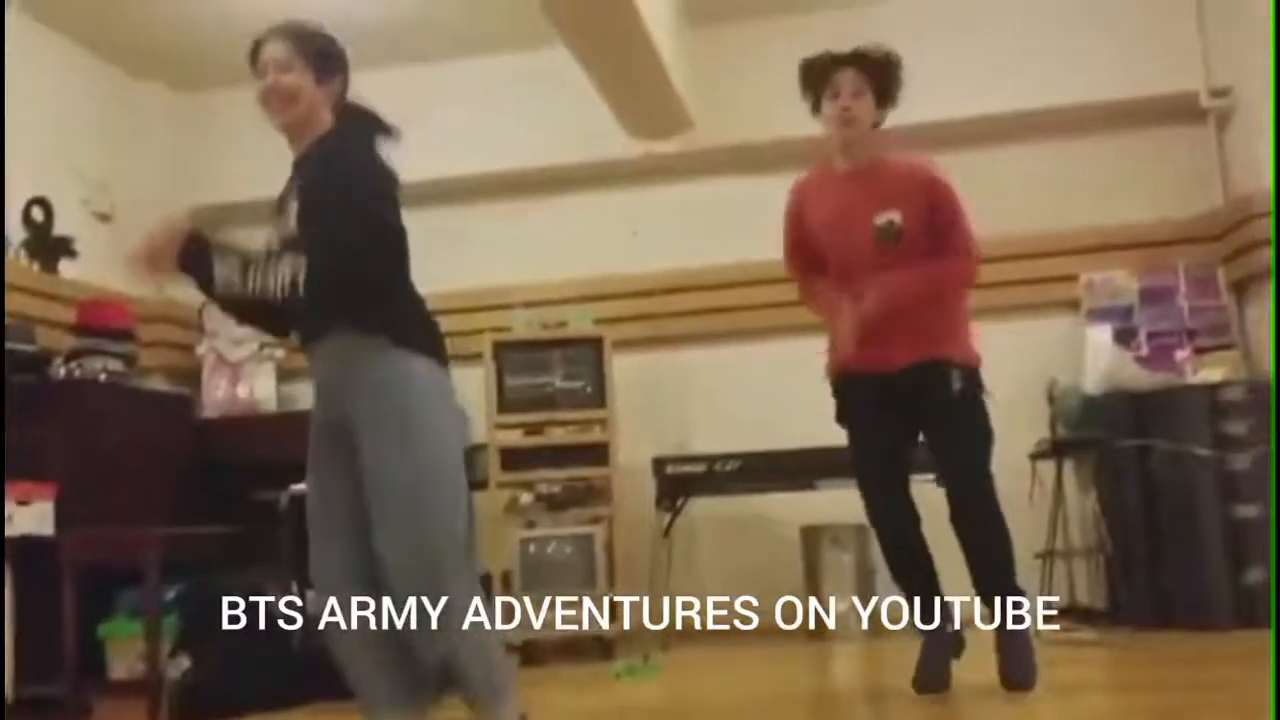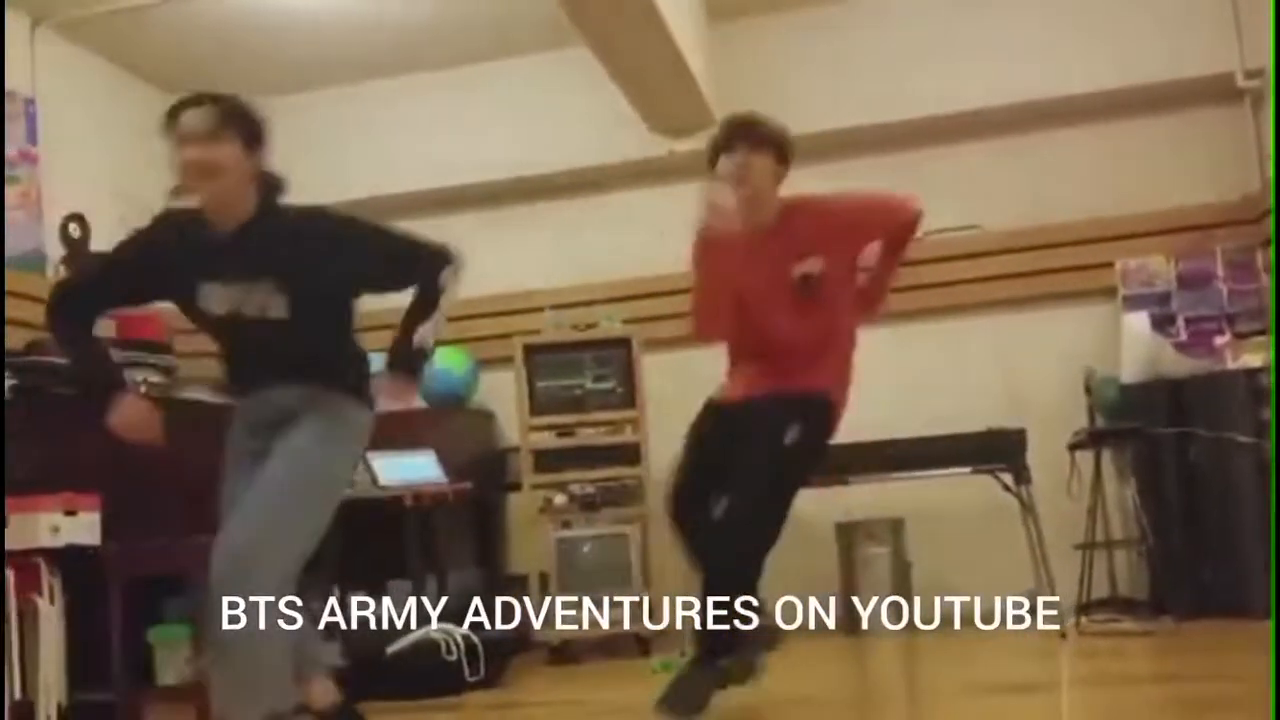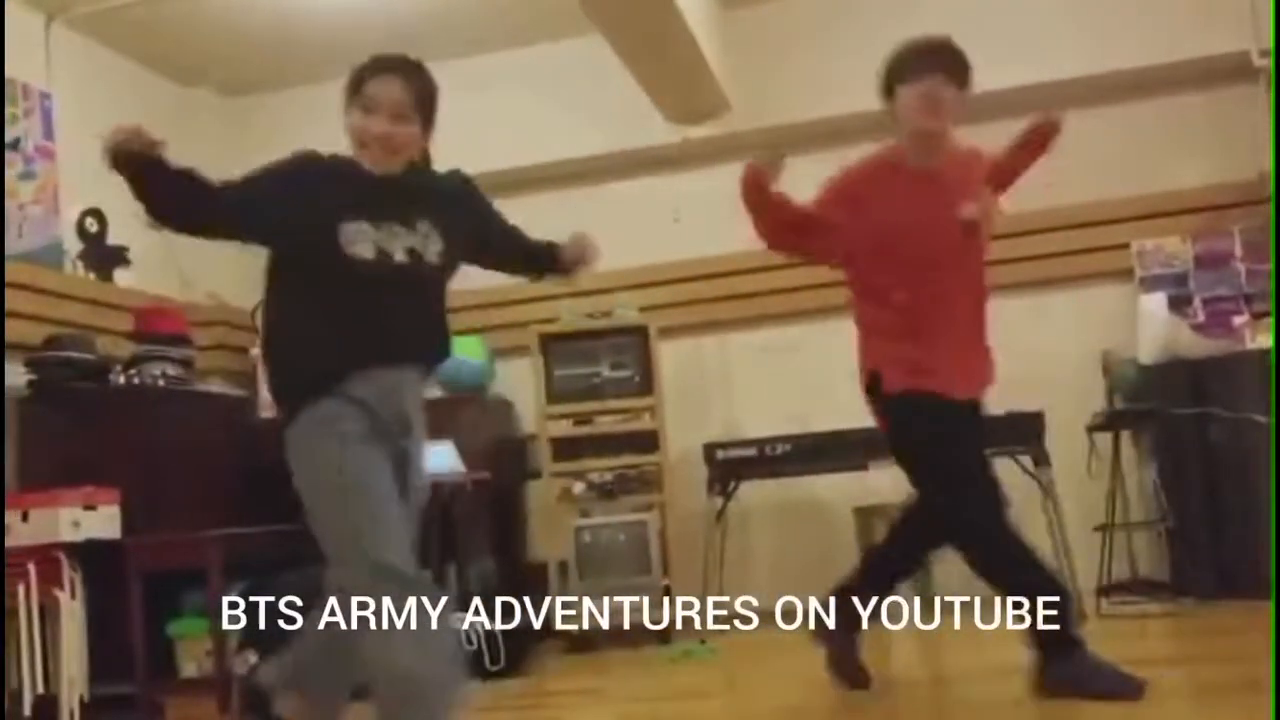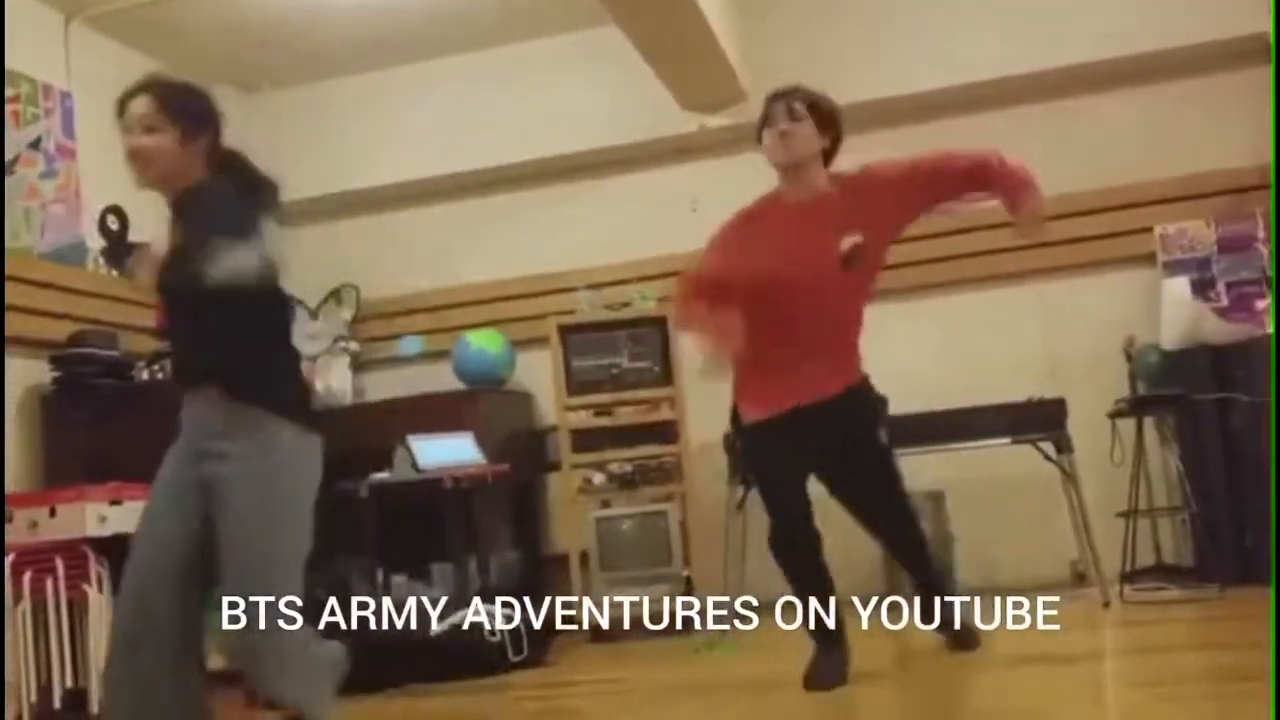
dt=1s
person 1, frame 1
left shoulder: (345, 160)
right shoulder: (308, 184)
left elbow: (308, 276)
right elbow: (283, 312)
left wrist: (194, 253)
right wrist: (193, 260)
left hip: (395, 369)
right hip: (338, 380)
left knee: (425, 569)
right knee: (346, 583)
person 1, frame 2
left shoulder: (310, 234)
right shoulder: (170, 241)
left elbow: (439, 265)
right elbow: (67, 305)
left wrist: (406, 359)
right wrist: (113, 392)
left hip: (328, 410)
right hip: (255, 414)
left knee: (245, 567)
right knee: (244, 573)
person 1, frame 3
left shoulder: (452, 198)
right shoulder: (308, 182)
left elbow: (515, 250)
right elbow: (202, 209)
left wrist: (561, 255)
right wrist: (139, 162)
left hip: (402, 403)
right hip: (325, 405)
left knee: (372, 584)
right knee: (382, 578)
person 1, frame 4
left shoulder: (214, 207)
right shoulder: (197, 211)
left elbow: (252, 265)
left wrist: (178, 267)
left hip: (265, 427)
right hip: (204, 423)
left knee: (257, 624)
right knee: (145, 604)
person 2, frame 1
left shoulder: (918, 180)
right shoulder: (806, 196)
left elbow: (961, 263)
left wrist: (888, 293)
right wrist: (838, 308)
left hip: (938, 358)
right hip: (864, 372)
left knee: (971, 500)
right knee: (886, 509)
left ankle: (1012, 630)
right ankle: (938, 633)
person 2, frame 2
left shoulder: (826, 219)
right shoulder: (719, 243)
left elbow: (904, 215)
right elbow: (710, 326)
left wrist: (872, 283)
right wrist: (716, 240)
left hip: (808, 390)
right hip: (746, 389)
left knee: (746, 517)
right knee: (690, 503)
left ankle: (714, 655)
right ankle: (742, 630)
person 2, frame 3
left shoulder: (969, 165)
right shoulder: (866, 183)
right elbow: (799, 237)
left wrist: (1033, 143)
right wrist: (759, 192)
left hip: (959, 368)
right hip: (904, 377)
left knee: (942, 511)
right knee: (976, 512)
left ankle: (846, 616)
right ankle: (1060, 654)
person 2, frame 4
left shoulder: (873, 190)
right shoulder: (748, 230)
left elbow: (956, 168)
right elbow: (691, 295)
left wrist: (1013, 183)
right wrist: (718, 327)
left hip: (840, 389)
right hip: (768, 404)
left knee: (885, 508)
right knee: (790, 527)
left ankle: (935, 601)
right ankle: (829, 639)
